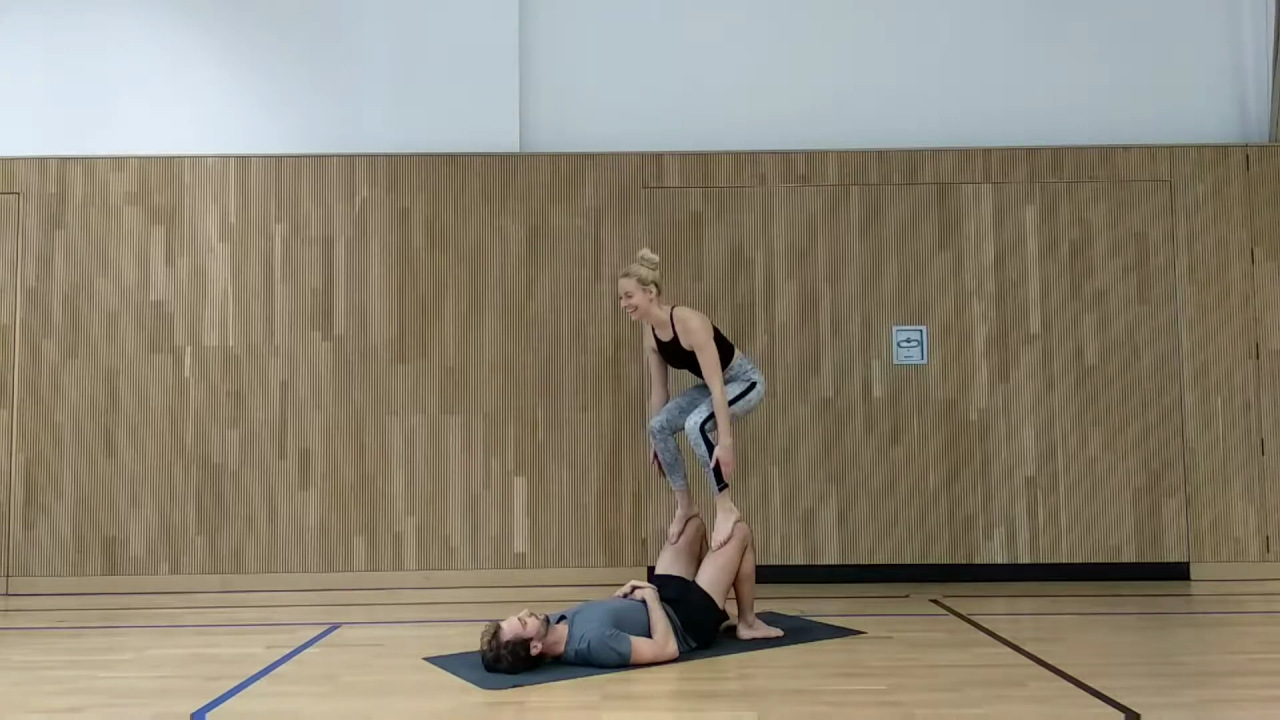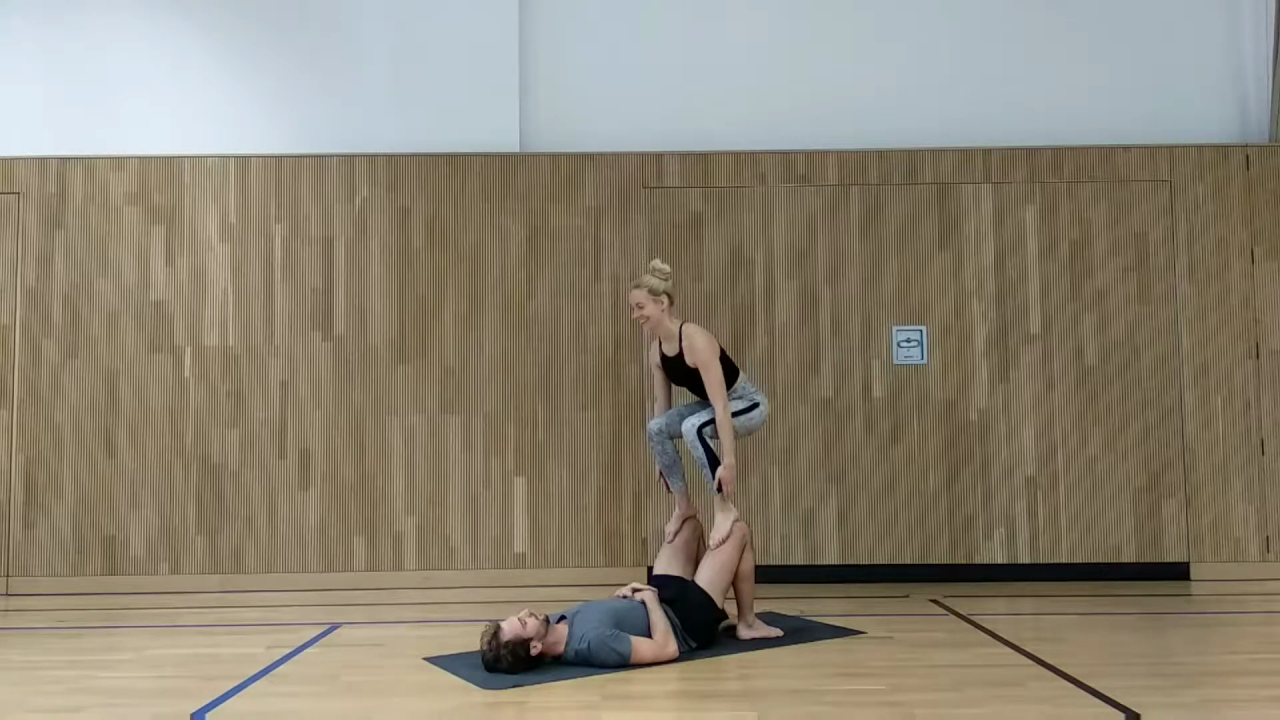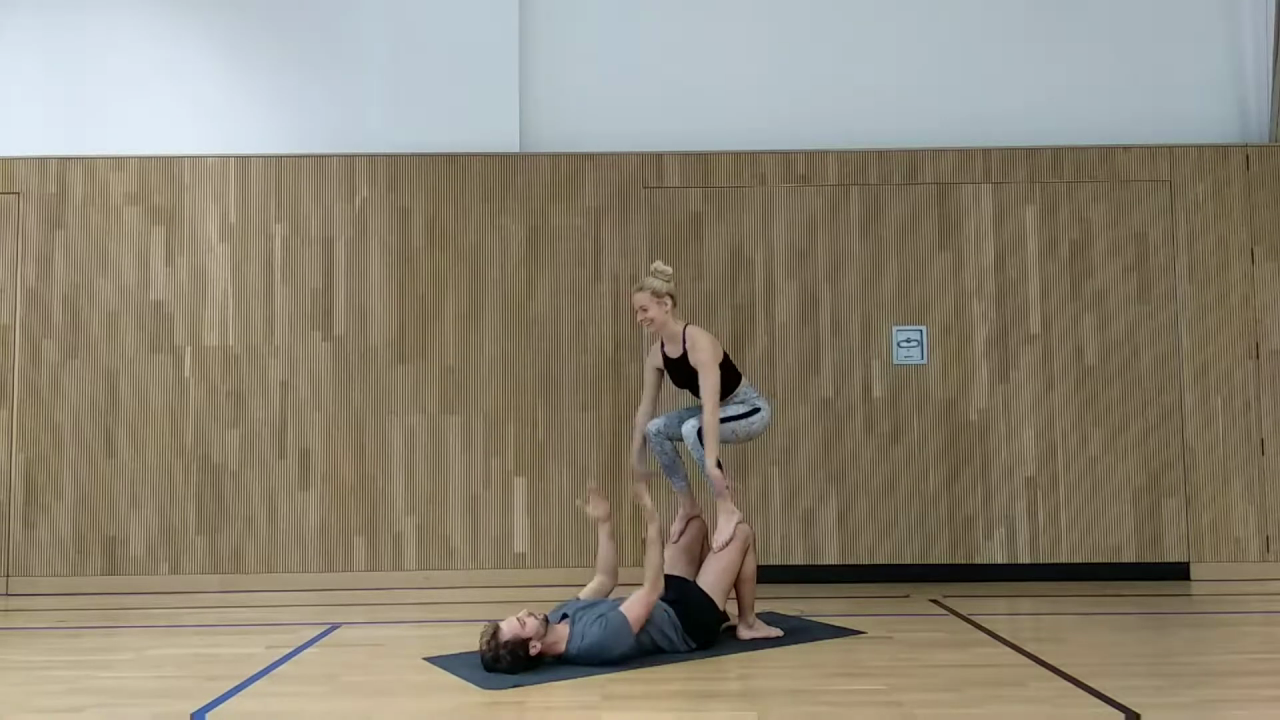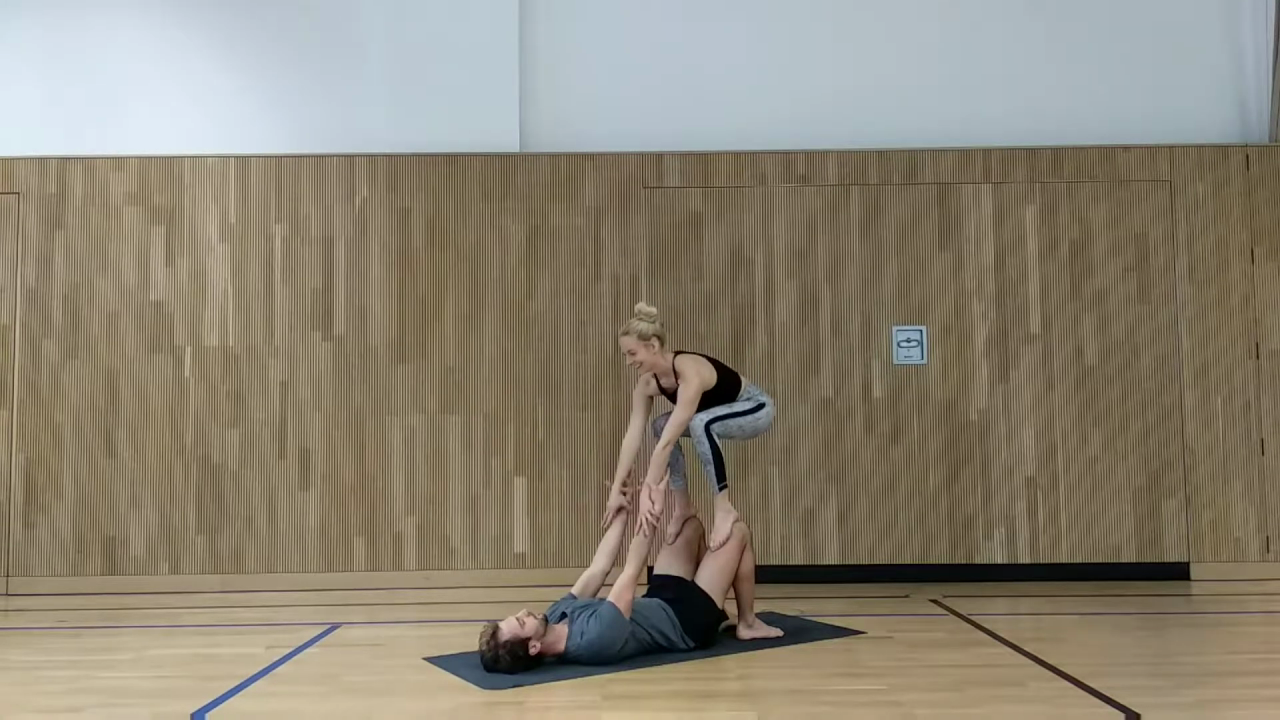
dt=1s
person 1, frame 1
left shoulder: (555, 625)
right shoulder: (592, 642)
right elbow: (668, 648)
left wrist: (619, 595)
right wrist: (651, 598)
left hip: (665, 604)
right hip: (689, 623)
left knee: (695, 524)
right knee: (740, 532)
left ankle: (718, 613)
right ankle: (748, 624)
person 1, frame 2
left shoulder: (555, 624)
right shoulder: (591, 643)
right elbow: (667, 648)
left wrist: (619, 596)
right wrist: (649, 599)
left hip: (664, 604)
right hip: (688, 623)
left knee: (691, 525)
right knee: (738, 531)
left ankle: (718, 615)
right ankle: (747, 624)
person 1, frame 3
left shoulder: (559, 619)
right shoulder: (597, 640)
left elbow: (604, 580)
right elbow: (652, 590)
left wrist: (604, 525)
right wrist: (652, 525)
left hip: (667, 608)
right hip: (690, 624)
left knee: (696, 524)
right knee: (741, 533)
left ankle: (719, 614)
right ankle: (748, 624)
person 1, frame 4
left shoulder: (557, 617)
right shoulder: (595, 640)
left elbow: (599, 567)
right elbow: (631, 572)
left wrist: (622, 511)
right wrist: (650, 514)
left hip: (660, 604)
right hip: (688, 623)
left knee: (692, 525)
right knee: (738, 531)
left ankle: (717, 612)
right ankle: (748, 623)
person 2, frame 1
left shoulder: (689, 323)
right shoulder: (650, 336)
left elbow: (717, 386)
right elbow: (658, 389)
left wrist: (725, 442)
right wrist: (656, 443)
left hip: (744, 380)
right hip: (713, 385)
left knee: (695, 424)
right knee: (659, 426)
left ankle: (725, 508)
right ankle: (684, 506)
person 2, frame 2
left shoulder: (695, 340)
right shoulder: (656, 350)
left elbow: (721, 406)
right elbow: (661, 405)
left wrist: (729, 461)
right wrist: (663, 460)
left hip: (749, 404)
right hip: (712, 405)
left knee: (692, 427)
right knee: (655, 428)
left ankle: (724, 508)
right ankle: (682, 505)
person 2, frame 3
left shoulder: (700, 344)
right shoulder: (656, 355)
left elbow: (710, 407)
right elbow: (645, 409)
left wrist: (711, 462)
right wrist: (636, 460)
left hip: (751, 409)
right hip: (715, 412)
left knee: (690, 429)
right knee: (656, 429)
left ankle: (727, 509)
right ankle: (686, 505)
person 2, frame 4
left shoulder: (690, 373)
right shoulder: (647, 383)
left elbow: (668, 442)
right elbow: (632, 436)
right wrist: (616, 489)
left hip: (755, 407)
right hip: (722, 410)
left knee: (701, 423)
right knee: (661, 426)
left ankle: (724, 509)
right ankle: (682, 507)
